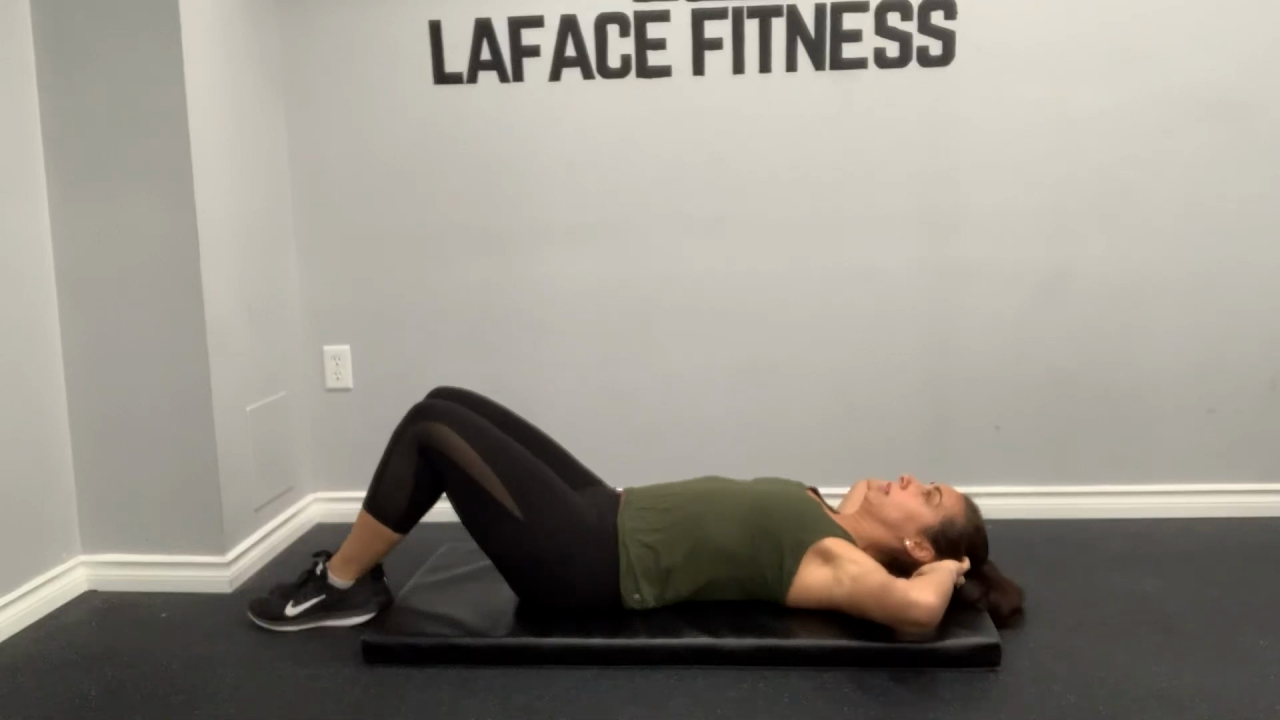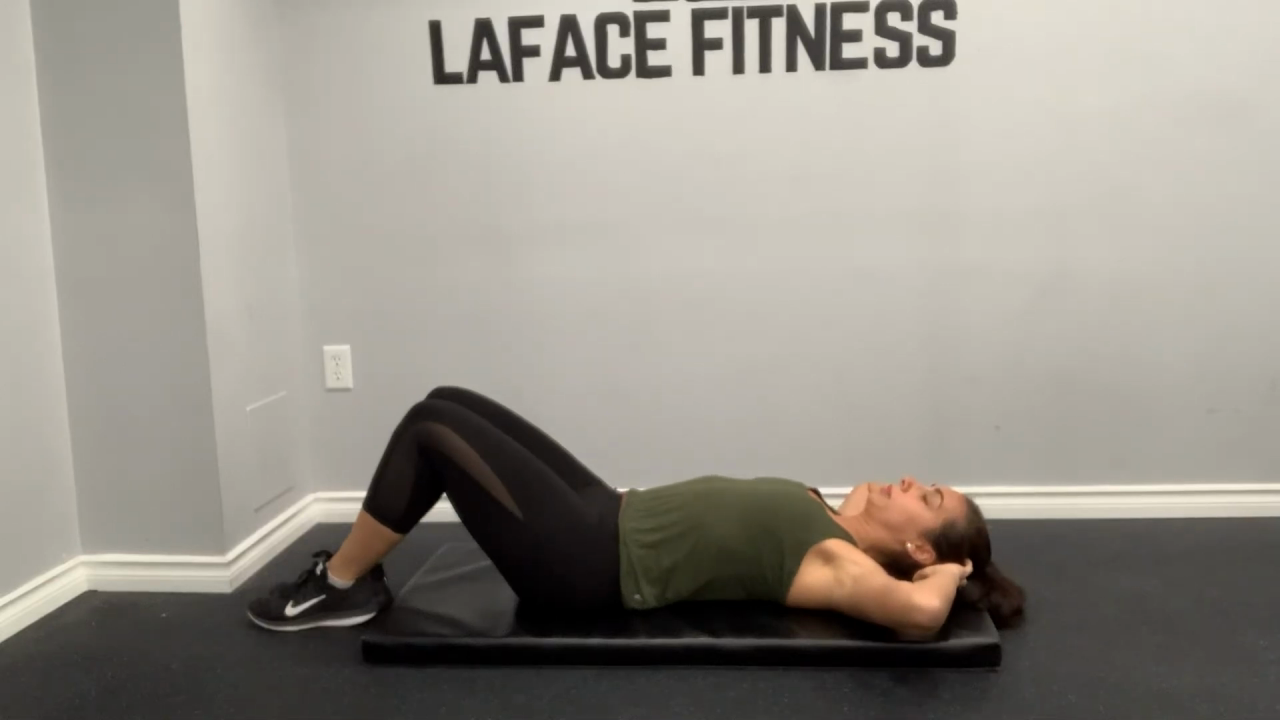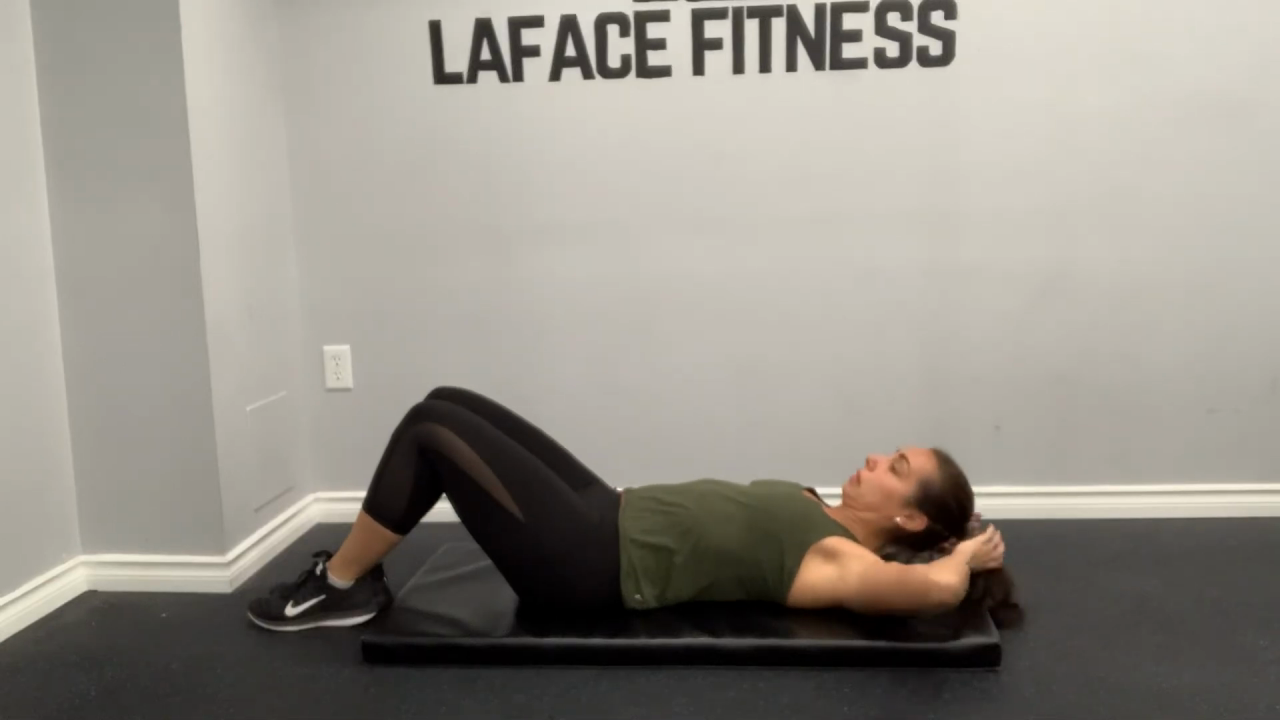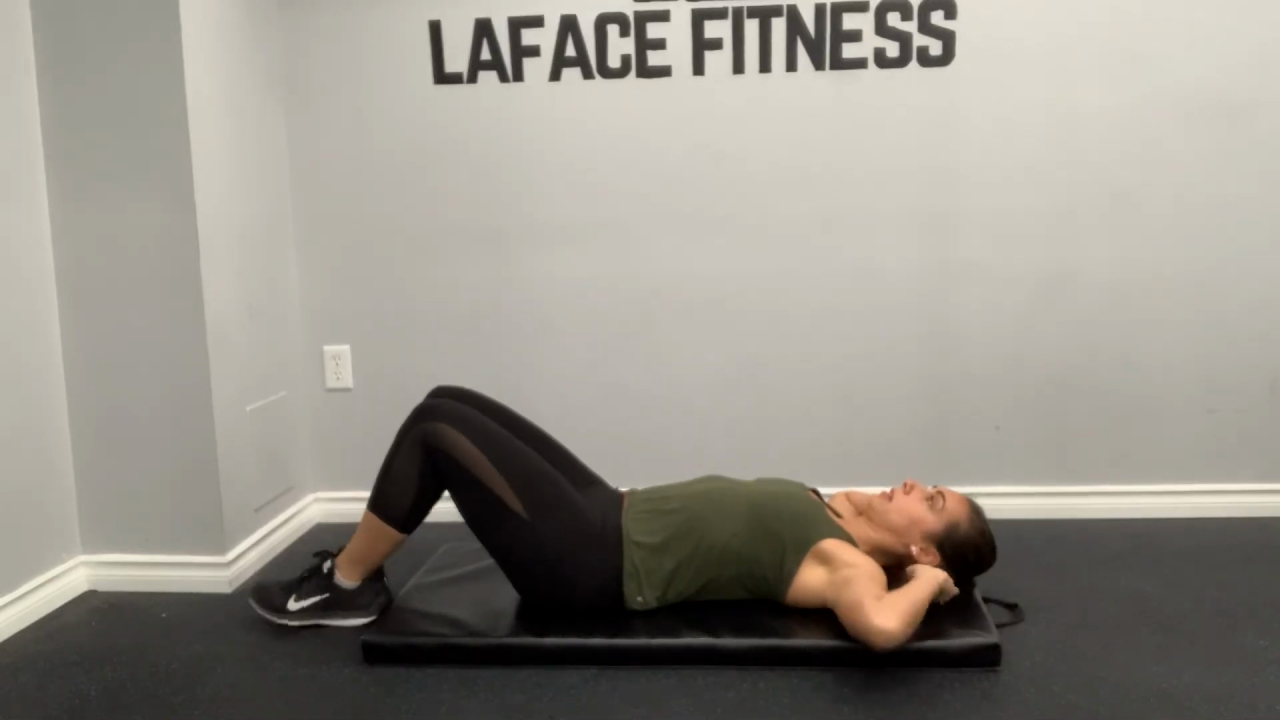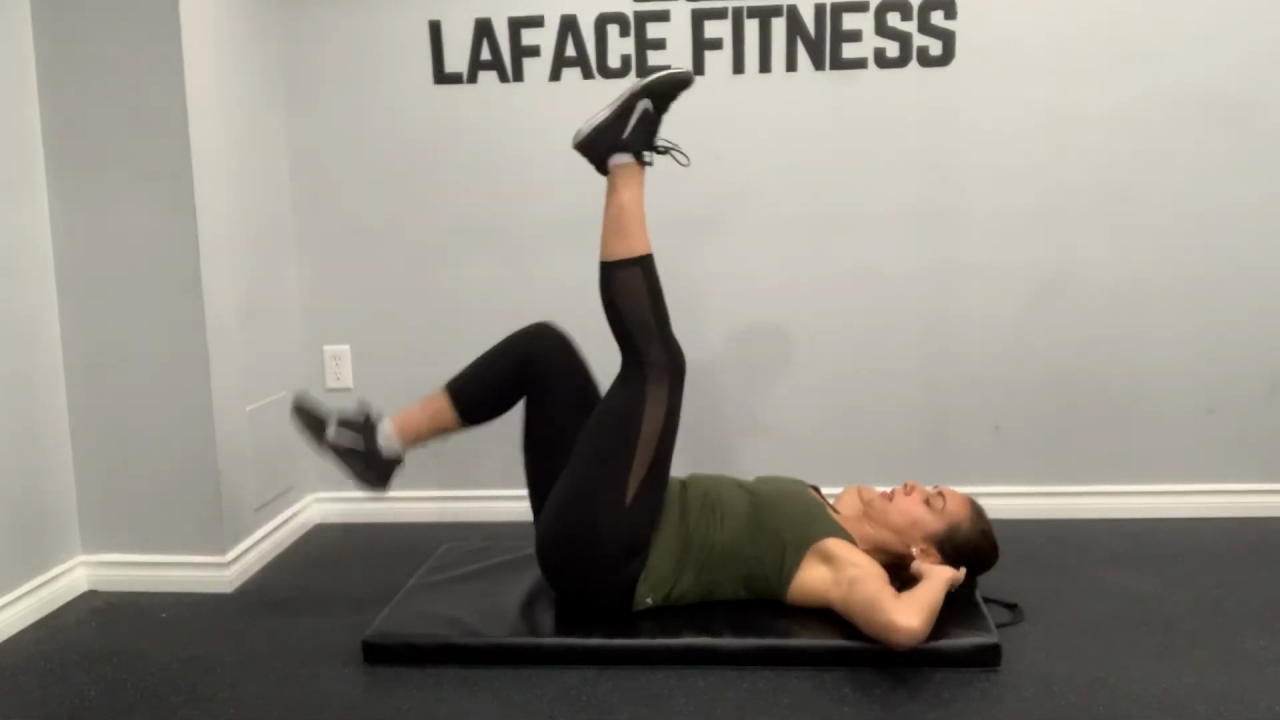
dt=1s
person 1, frame 1
left shoulder: (838, 565)
right shoulder: (832, 526)
left elbow: (918, 609)
left wrist: (946, 573)
right wrist: (860, 498)
left hip: (588, 565)
right hip: (607, 516)
left knee: (430, 430)
right knee: (448, 403)
left ankle: (340, 586)
right ankle: (358, 573)
person 1, frame 2
left shoulder: (837, 564)
right shoulder: (828, 524)
left elbow: (921, 612)
left wrist: (949, 571)
right wrist: (864, 498)
left hip: (585, 564)
right hip: (607, 515)
left knee: (431, 429)
right knee: (447, 403)
left ankle: (339, 586)
right ankle: (355, 570)
person 1, frame 3
left shoulder: (842, 563)
right shoulder: (832, 522)
left elbow: (938, 588)
left wrist: (967, 556)
left hip: (589, 565)
right hip: (609, 516)
left knee: (430, 431)
right knee: (447, 404)
left ankle: (337, 587)
right ankle: (356, 572)
person 1, frame 4
left shoulder: (852, 567)
right shoulder: (838, 526)
left elbow: (884, 626)
left wrist: (927, 584)
right wrist: (858, 502)
left hip: (590, 564)
right hip: (612, 515)
left knee: (436, 431)
right knee: (448, 404)
left ankle: (345, 584)
right ankle: (361, 562)
person 1, frame 5
left shoulder: (852, 569)
right shoulder: (836, 523)
left elbow: (902, 626)
left wrist: (938, 581)
left hip: (600, 561)
right hip: (594, 540)
left knee: (655, 361)
right knee: (544, 345)
right ankle: (382, 440)
